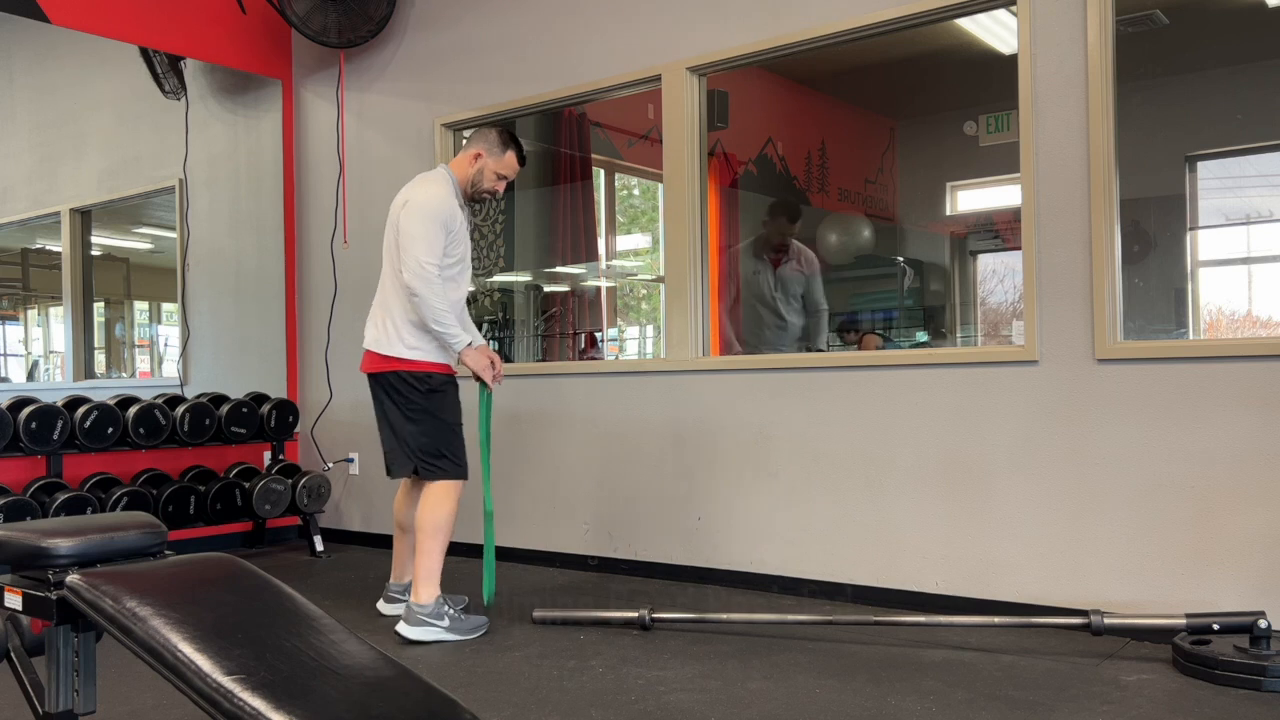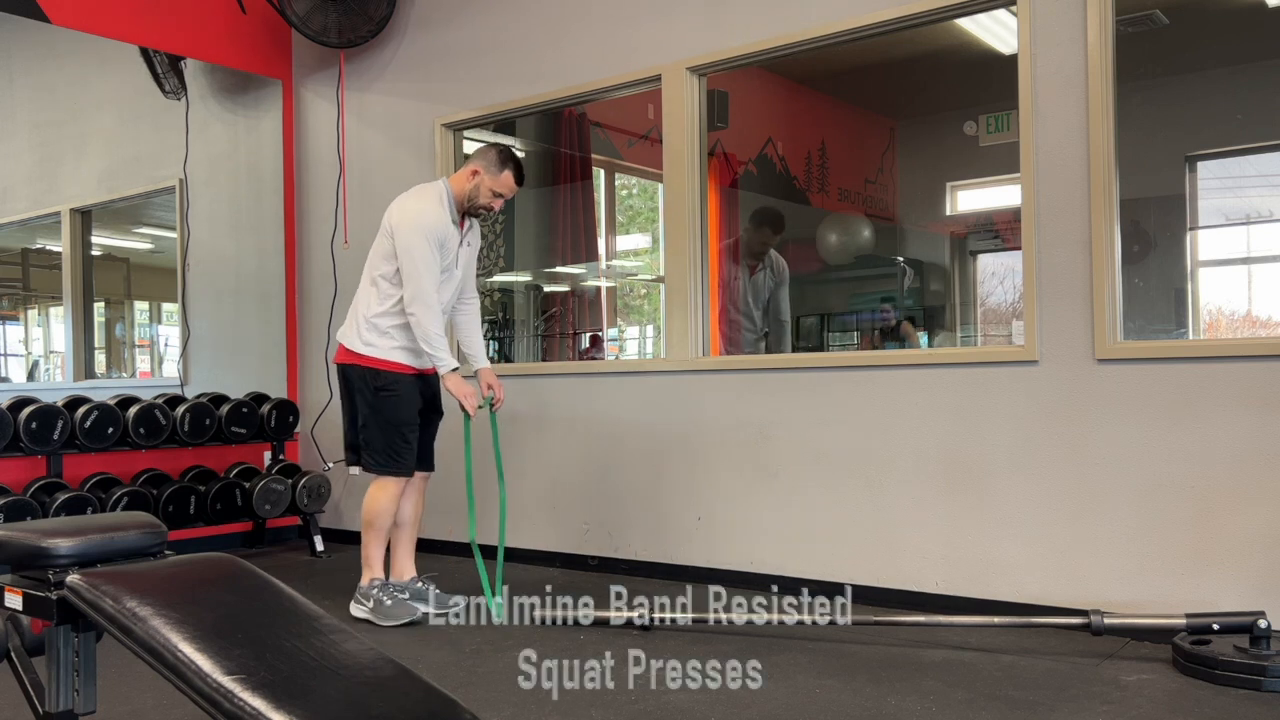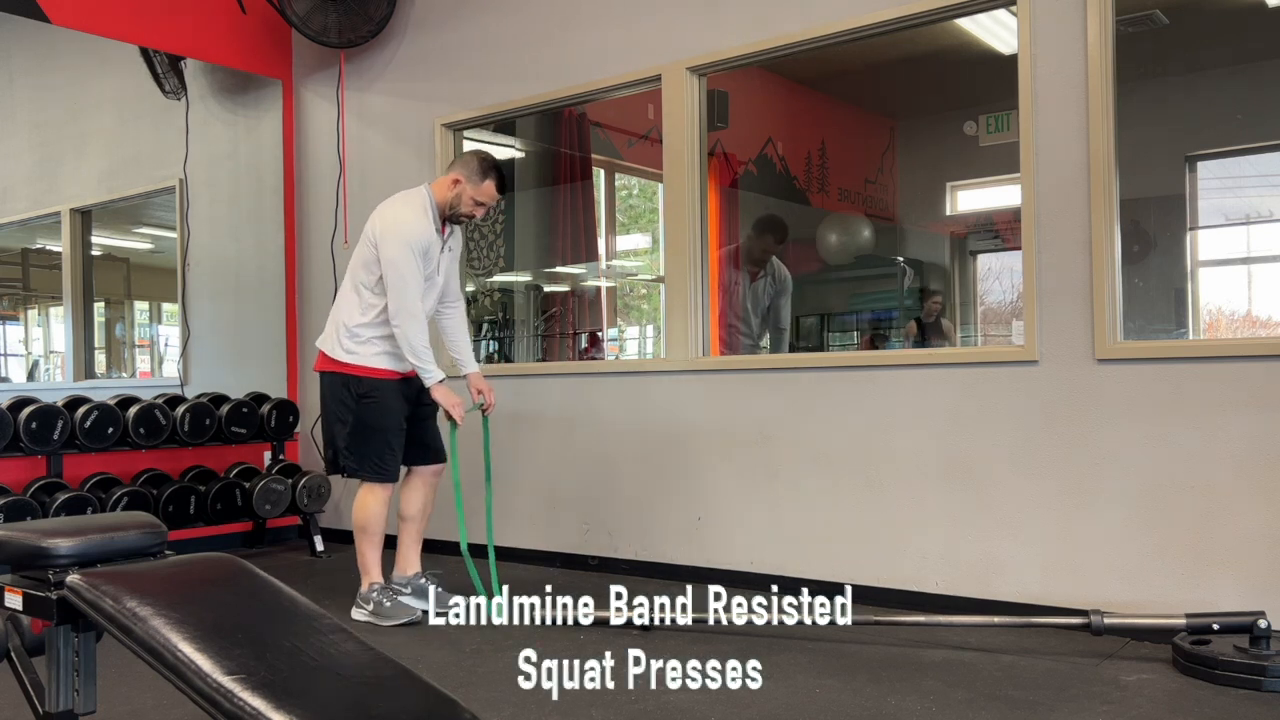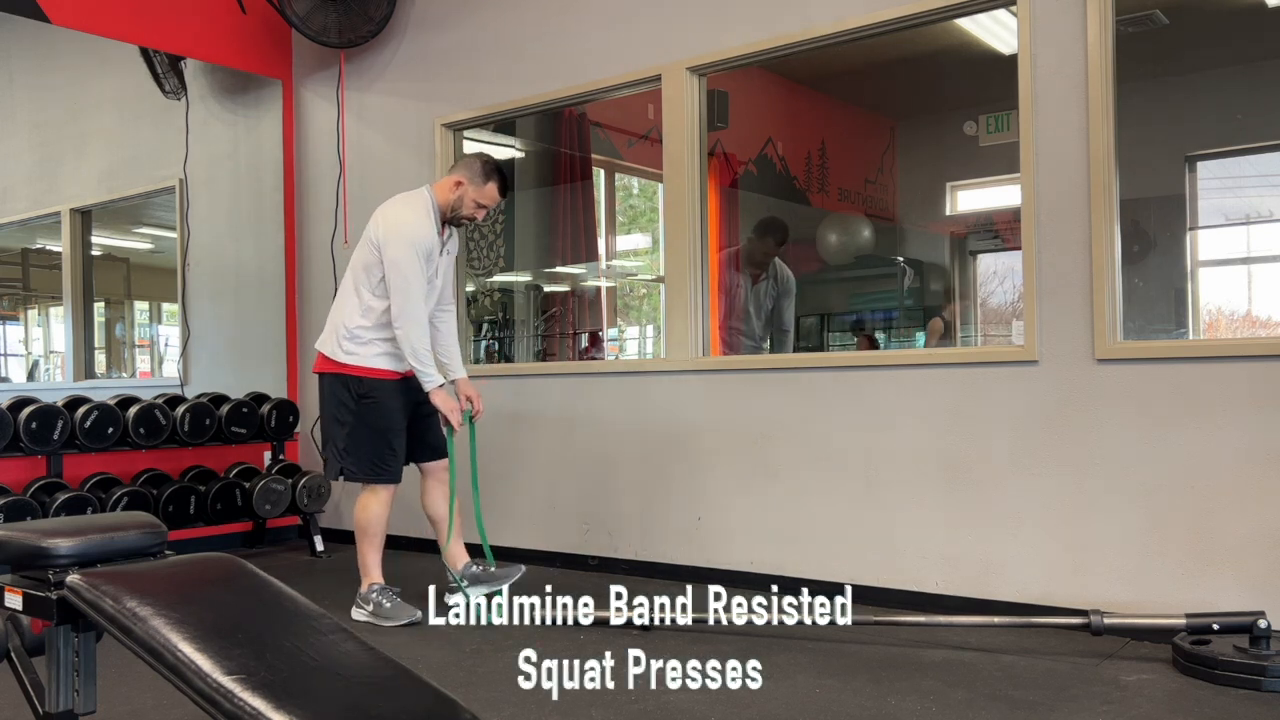
dt=0.4s
person 1, frame 1
left shoulder: (444, 201)
right shoulder: (432, 197)
right elbow: (419, 282)
left wrist: (475, 340)
right wrist: (464, 345)
left hip: (403, 356)
right hip: (412, 359)
left knee: (420, 474)
right knee: (442, 475)
left ankle: (402, 586)
right ankle: (424, 608)
person 1, frame 2
left shoulder: (469, 228)
right shoulder: (421, 211)
left elbow: (465, 301)
right elbow: (420, 303)
left wrist: (481, 365)
right wrist: (450, 371)
left hip: (414, 362)
right hip: (376, 357)
left knee: (415, 472)
right knee: (394, 472)
left ankle: (404, 581)
right ankle: (370, 587)
person 1, frame 3
left shoulder: (450, 231)
right shoulder: (404, 220)
left elbow: (450, 305)
right elbow: (405, 314)
left wrist: (471, 370)
right wrist: (436, 382)
left hip: (400, 365)
right hip: (358, 362)
left knee: (427, 465)
right knee: (379, 476)
left ankle: (407, 576)
right ankle: (371, 591)
person 1, frame 4
left shoulder: (447, 232)
right shoulder: (407, 222)
left elbow: (442, 310)
right elbow: (406, 315)
left wrist: (459, 376)
right wrist: (435, 386)
left hip: (399, 366)
right hip: (359, 364)
left knee: (436, 464)
right knee: (381, 478)
left ankle: (460, 572)
right ankle: (371, 593)
